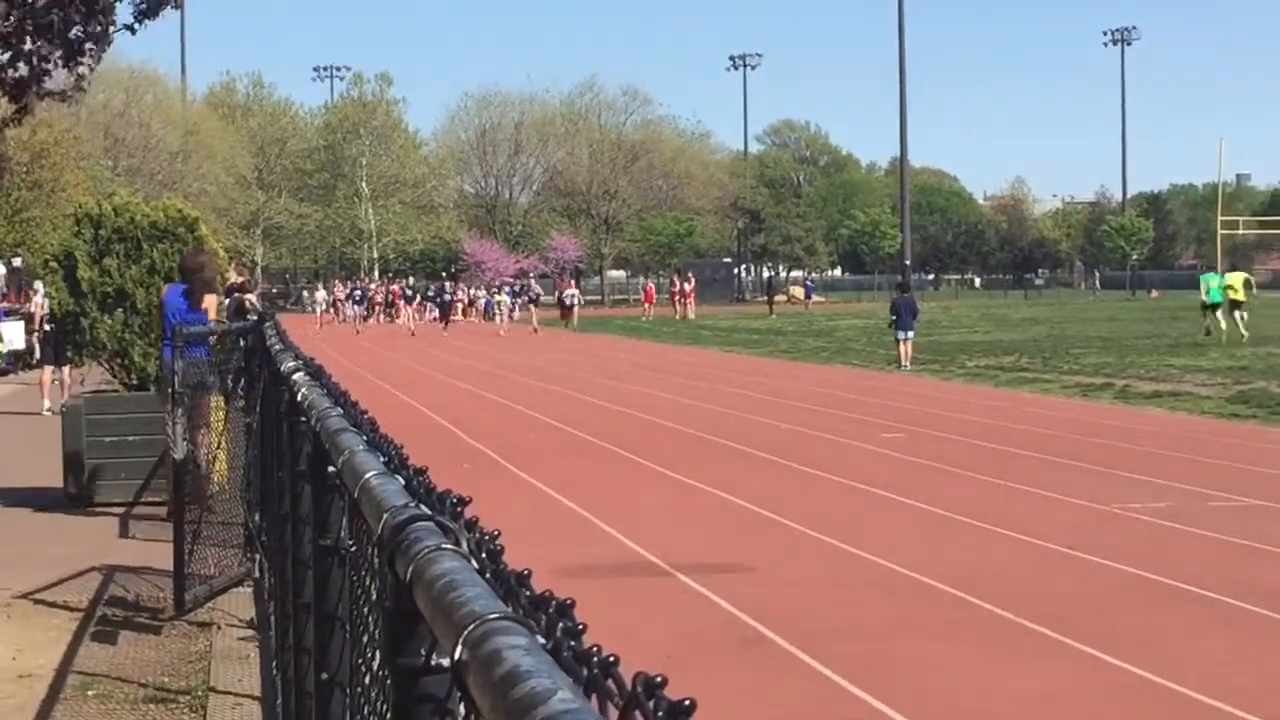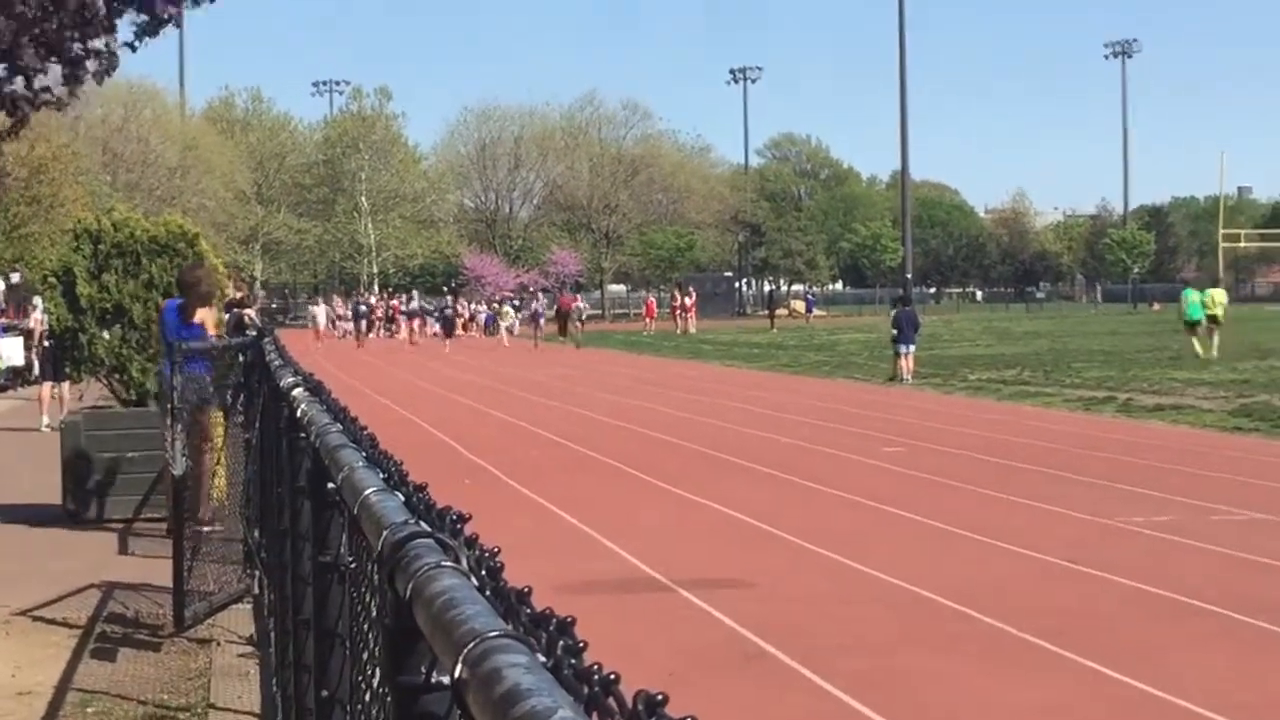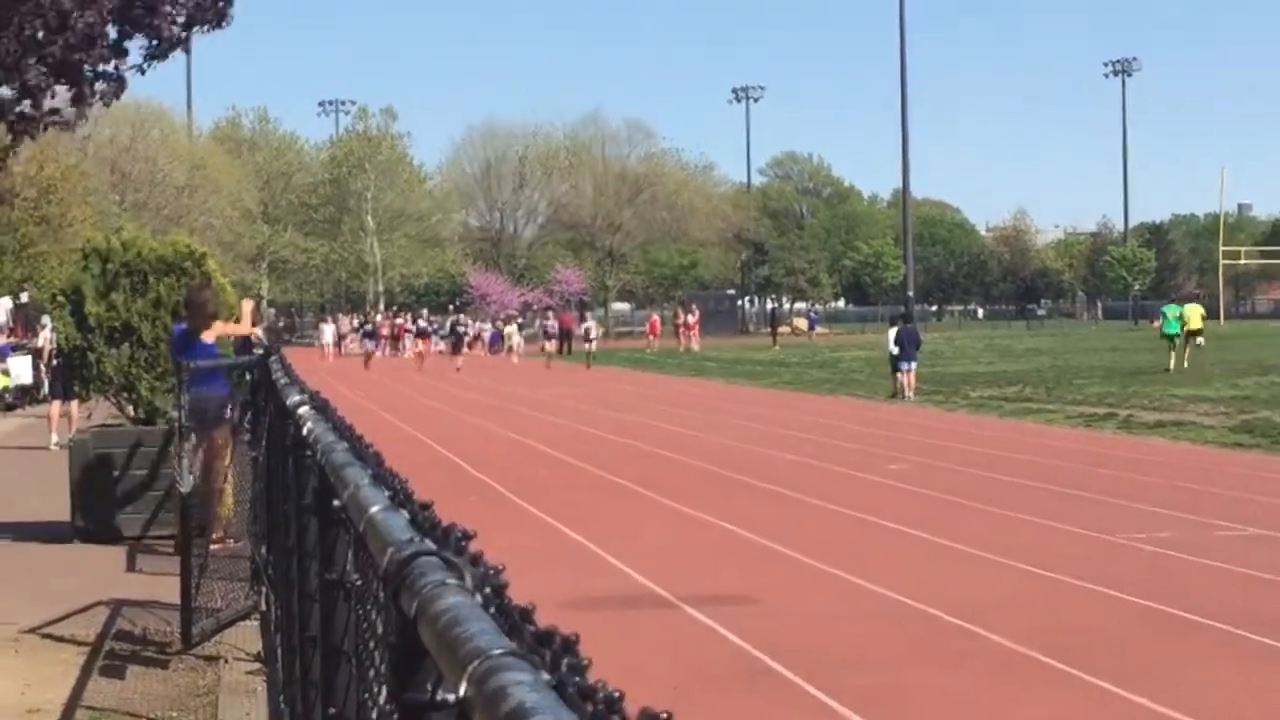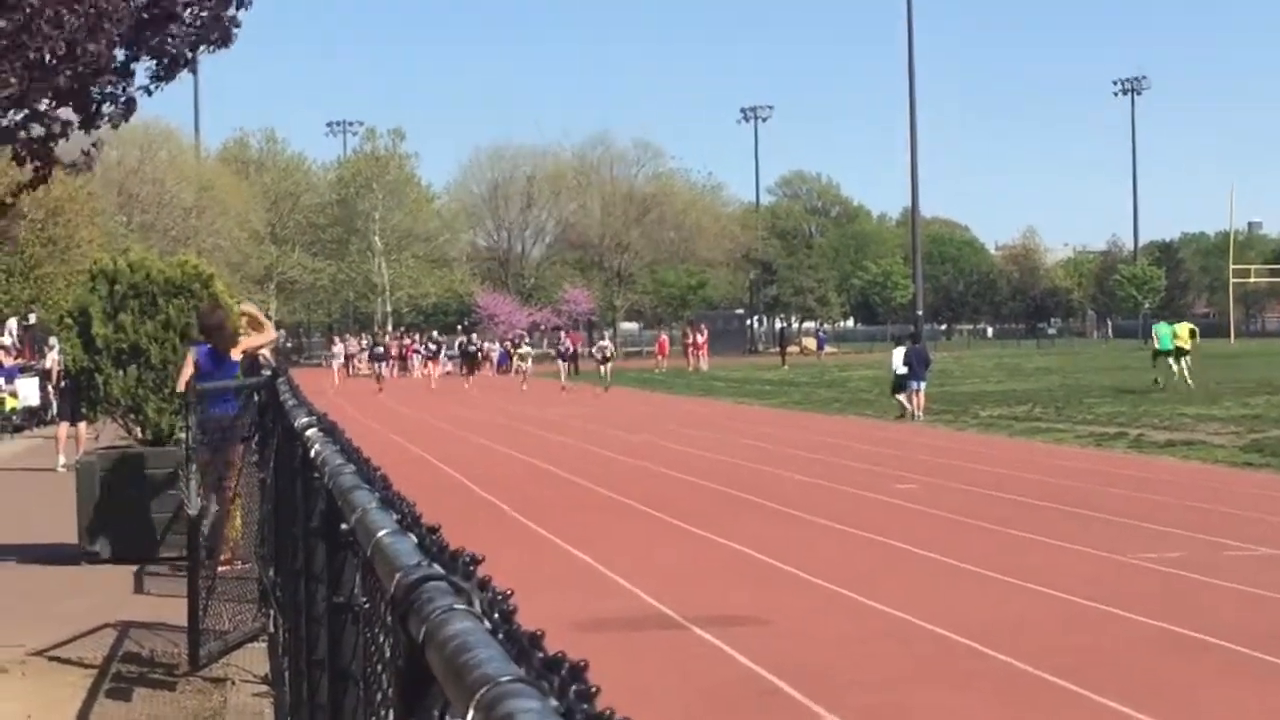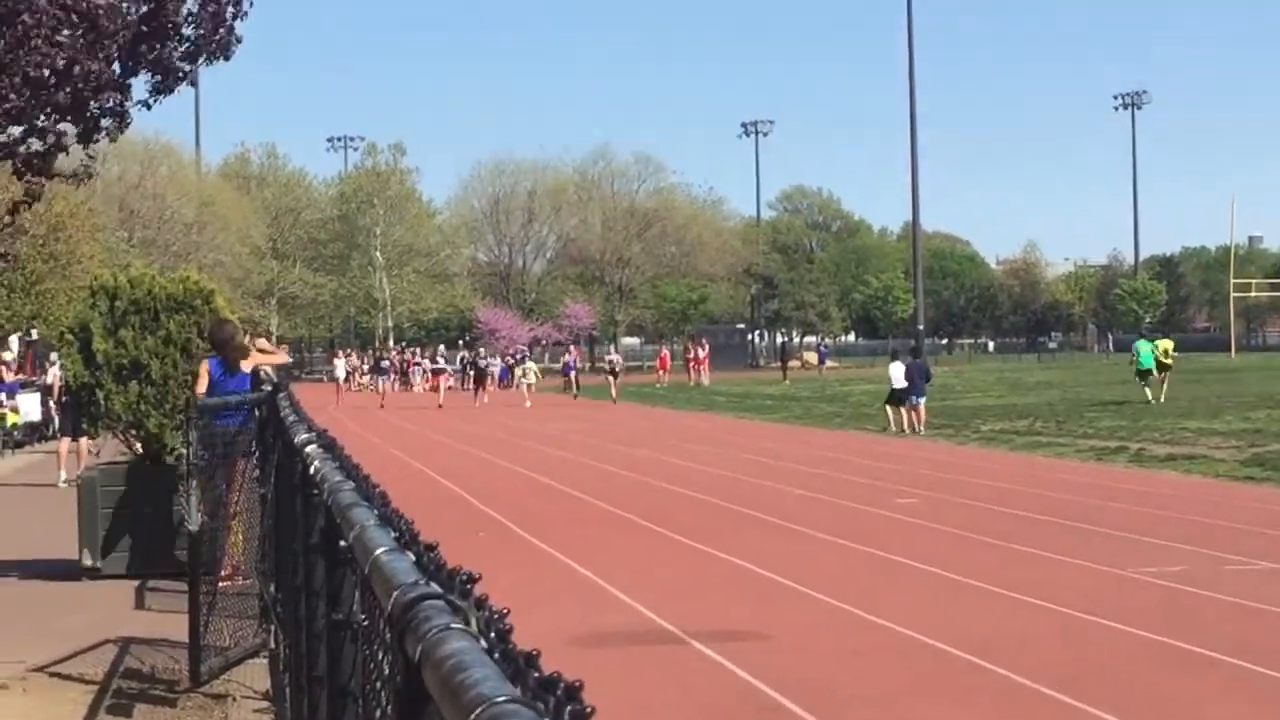
dt=0.2s
person 1, frame 1
left shoulder: (167, 291)
right shoulder: (208, 297)
left elbow: (162, 328)
right elbow: (210, 336)
left hip: (170, 363)
right hip: (197, 364)
left knee: (175, 431)
right knee: (200, 427)
left ankle: (176, 501)
right ankle: (196, 483)
person 1, frame 2
left shoulder: (168, 307)
right shoulder: (203, 311)
right wrist: (214, 320)
left hip: (171, 379)
right hip: (198, 379)
left knee: (174, 449)
right knee: (202, 448)
left ankle: (176, 516)
right ankle: (203, 514)
person 1, frame 3
left shoulder: (178, 331)
right shoulder: (213, 328)
left elbow: (179, 366)
right elbow: (248, 330)
right wrist: (246, 309)
left hip: (190, 399)
right hip: (215, 399)
right knee: (216, 467)
right ankle: (215, 531)
person 1, frame 4
left shoulder: (195, 352)
right shoulder: (237, 345)
left elbow: (181, 388)
right elbow: (272, 335)
left wrist: (201, 384)
right wrist: (255, 314)
left hip: (207, 420)
right hip: (233, 419)
left knee: (210, 484)
right knee: (229, 486)
left ankle: (209, 544)
right ankle: (225, 551)
person 1, frame 5
left shoulder: (207, 365)
right shoulder: (247, 358)
left elbow: (199, 396)
right elbow: (284, 358)
right wrist: (265, 347)
right hip: (240, 432)
left knee: (227, 497)
right knee: (234, 500)
left ankle: (234, 560)
right ankle: (228, 567)
